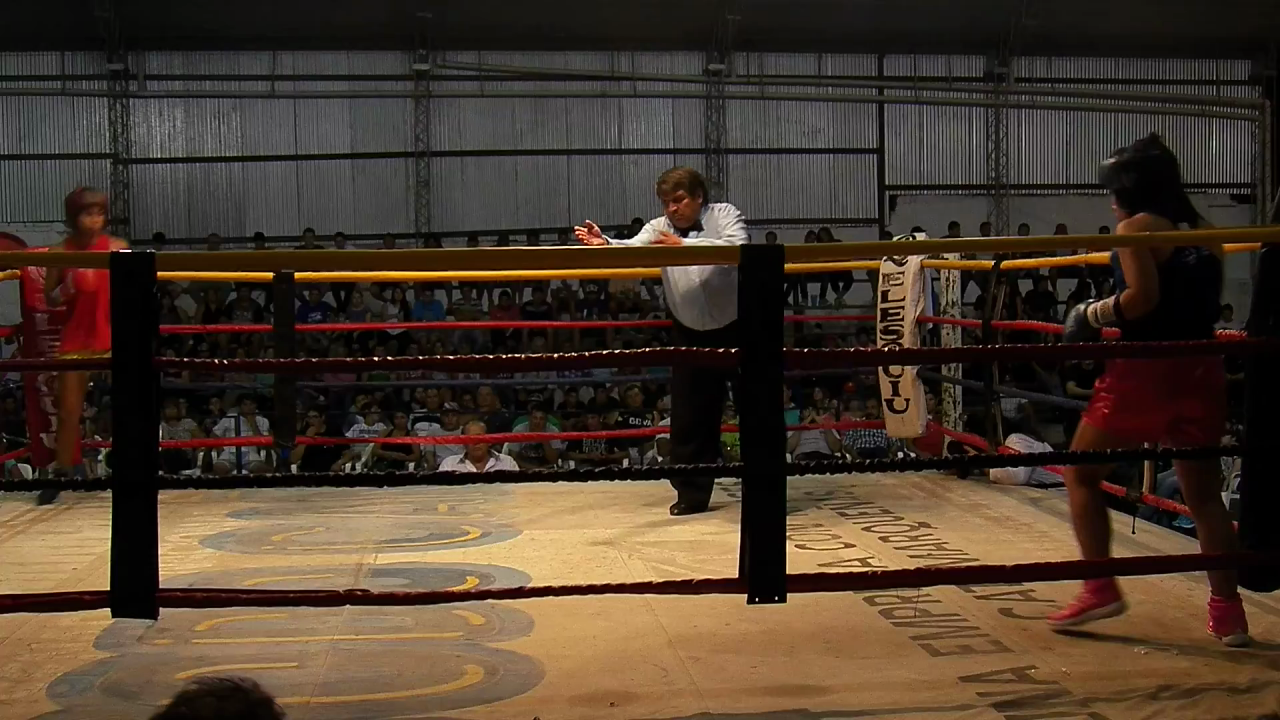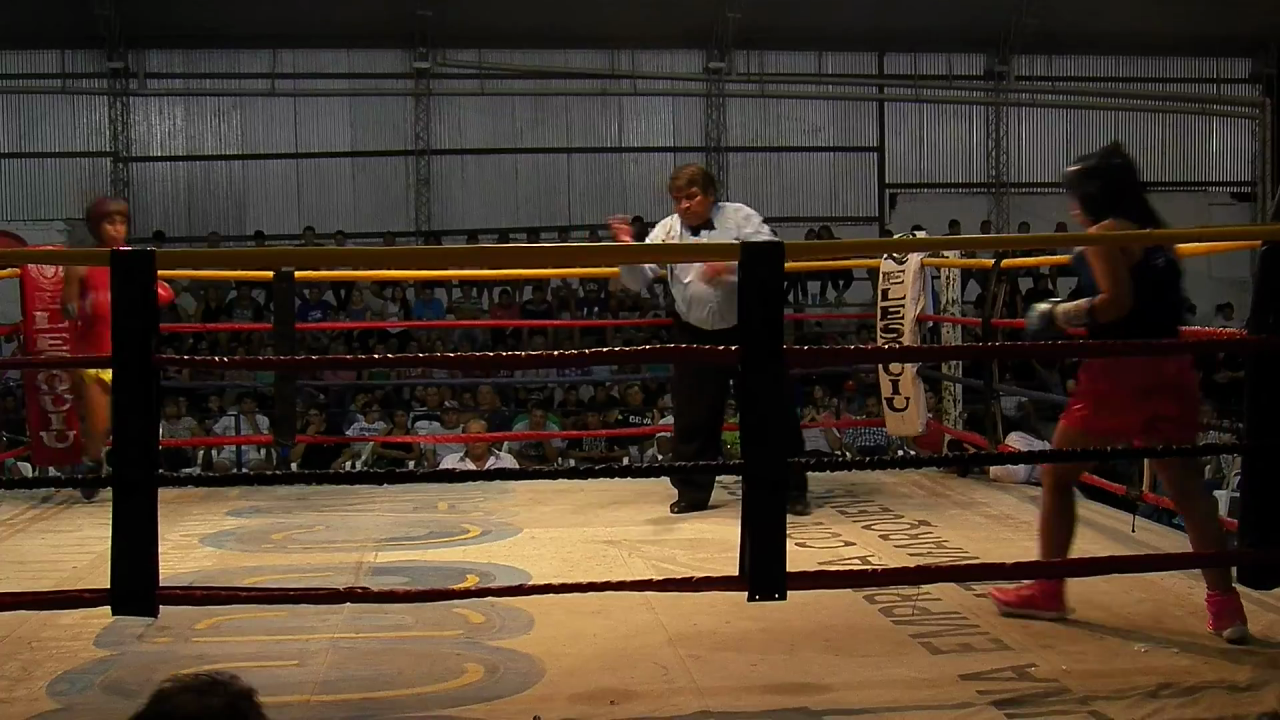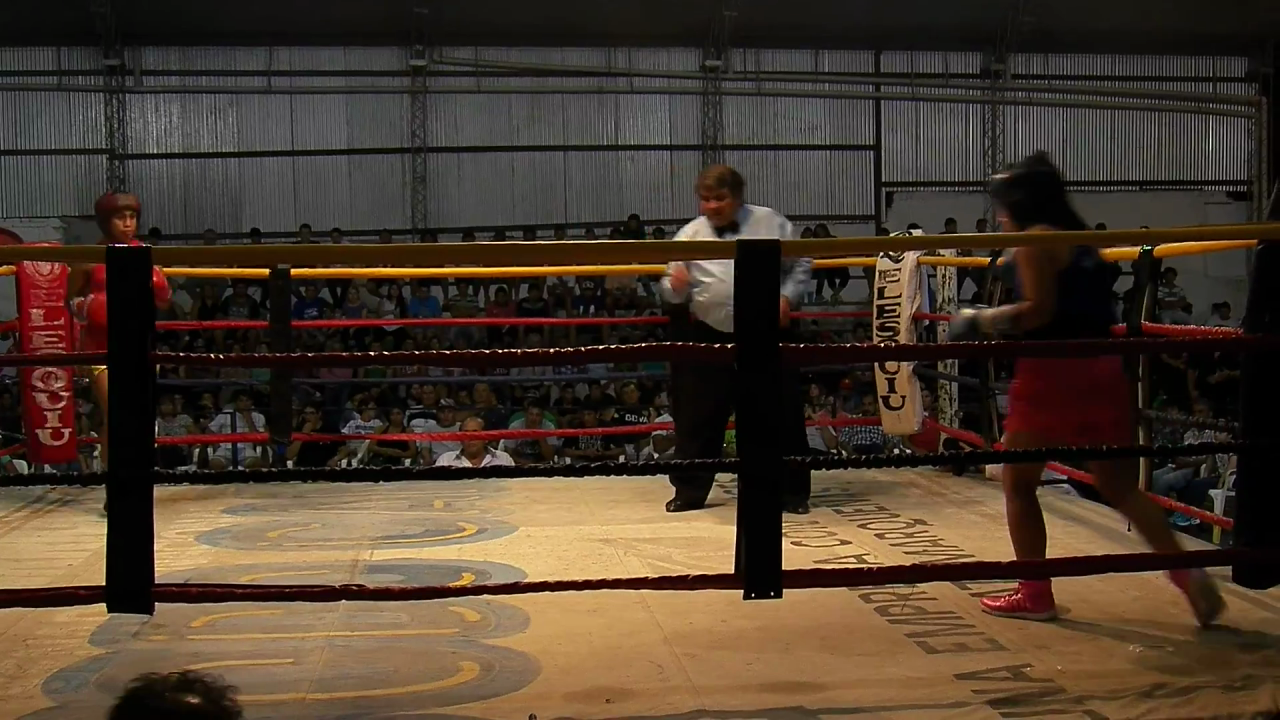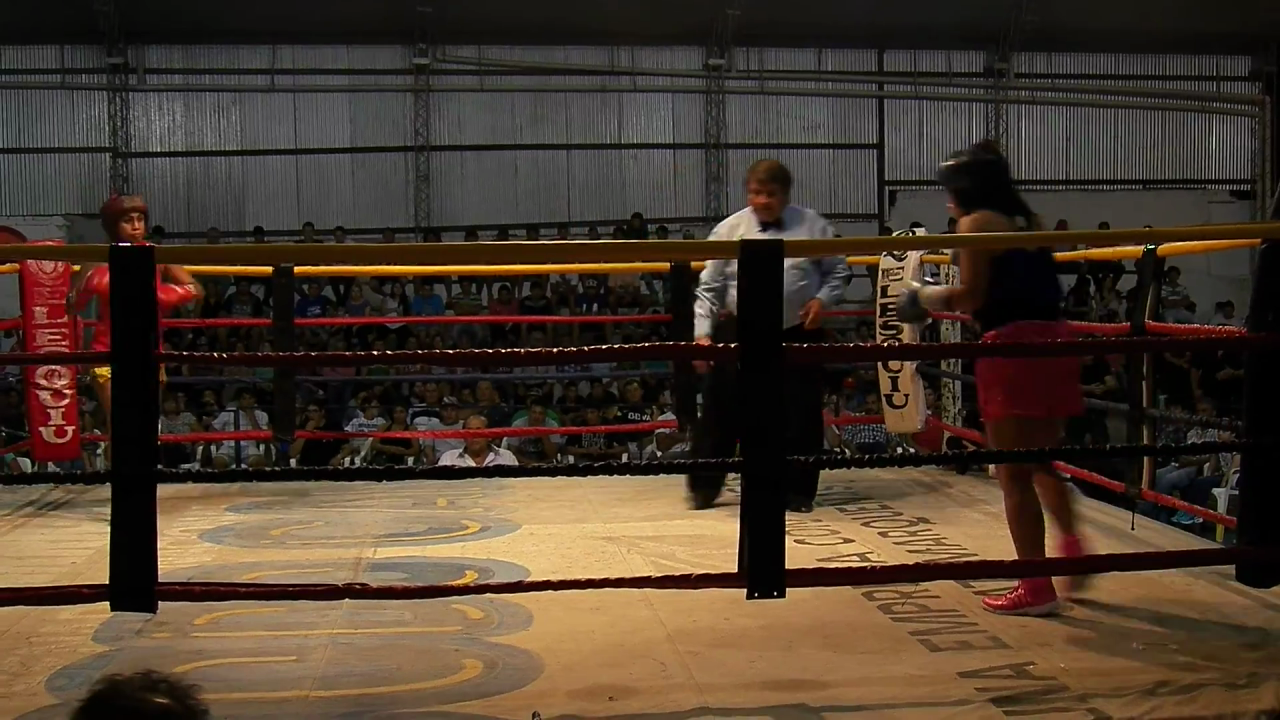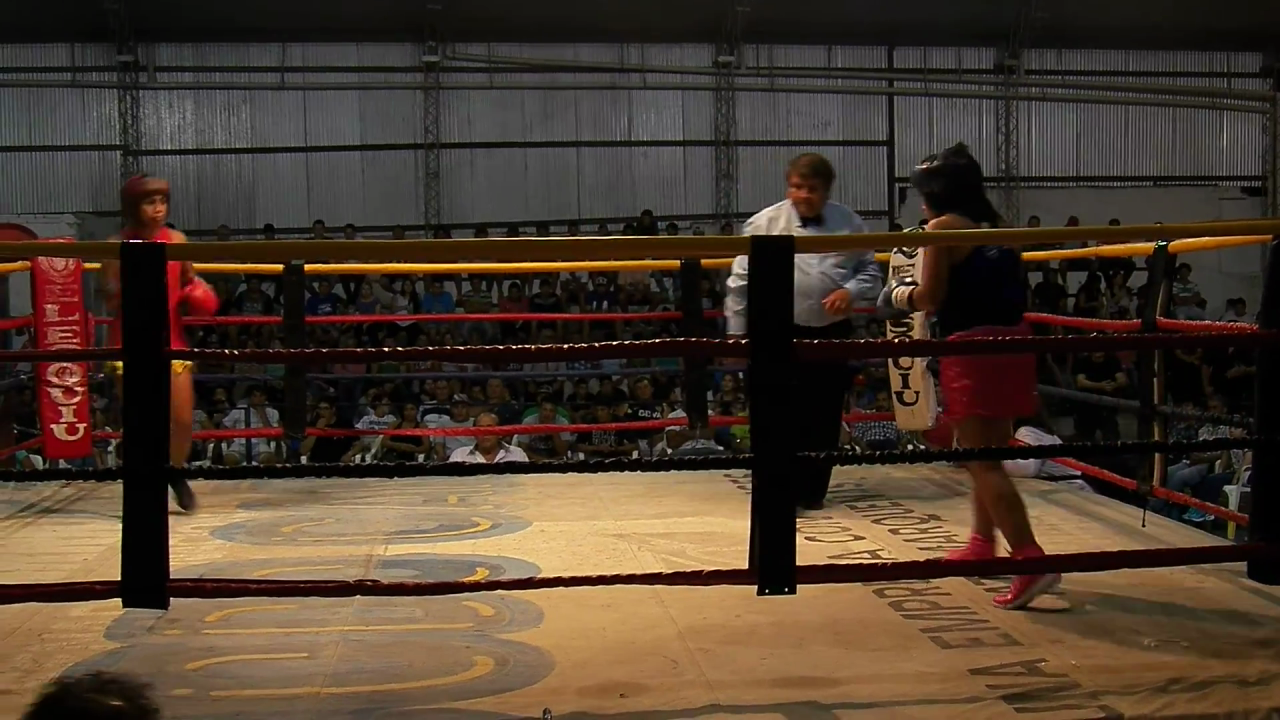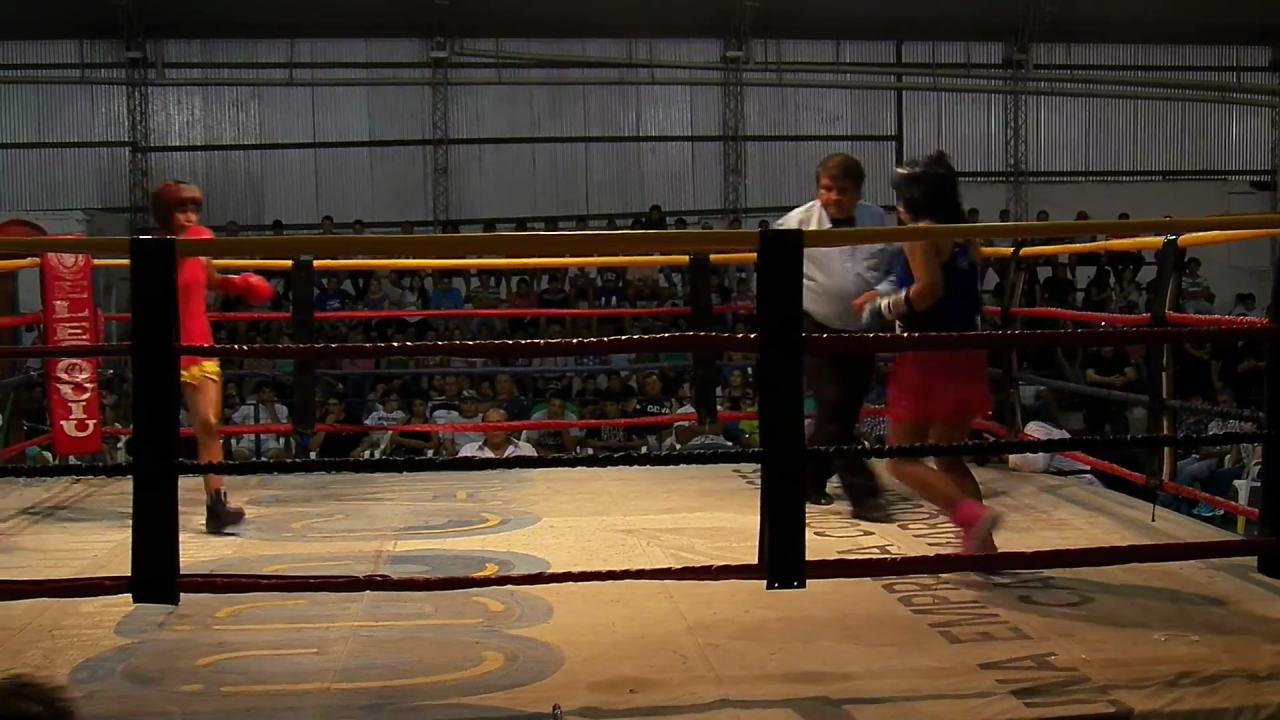
dt=0.2s
person 1, frame 1
left shoulder: (1136, 228)
right shoulder: (1201, 232)
left elbow: (1142, 297)
right elbow: (1207, 306)
left wrist: (1093, 315)
left hip: (1145, 368)
right hip: (1199, 366)
left knee: (1081, 475)
right knee: (1204, 494)
left ankle: (1100, 590)
right ankle: (1227, 610)
person 1, frame 2
left shoulder: (1104, 235)
right shoulder: (1158, 237)
left elbow: (1117, 301)
right elbow: (1164, 304)
left wrist: (1058, 313)
left hip: (1118, 370)
right hip: (1167, 366)
left knee: (1057, 478)
right knee: (1187, 491)
left ankle: (1046, 591)
right ankle: (1226, 607)
person 1, frame 3
left shoulder: (1031, 242)
right shoulder: (1083, 241)
left elbow: (1039, 310)
left wrist: (980, 321)
right wrist: (1008, 322)
left hip: (1053, 368)
right hip: (1101, 365)
left knee: (1017, 483)
right knee: (1121, 487)
left ankle: (1034, 593)
right ankle: (1187, 574)
person 1, frame 4
left shoulder: (977, 224)
right shoulder: (1026, 222)
left elbow: (971, 295)
right elbow: (1022, 288)
left wrist: (924, 297)
right wrist: (948, 301)
left hip: (1011, 348)
right hip: (1053, 343)
left knee: (1012, 473)
right knee: (1037, 462)
left ankle: (1036, 587)
right ankle: (1072, 548)
person 1, frame 5
left shoulder: (942, 229)
right shoulder: (997, 229)
left elbow: (931, 295)
right elbow: (1013, 290)
left wrist: (898, 293)
left hip: (972, 349)
right hip: (1012, 344)
left knee: (983, 465)
right knee: (982, 453)
left ankle: (1033, 565)
right ankle: (981, 545)
person 1, frame 6
right shoulder: (964, 237)
left elbow: (928, 293)
left wrist: (886, 307)
right wrist: (891, 304)
left hip: (928, 354)
right hip: (964, 350)
left knee: (901, 461)
right knee: (948, 456)
left ankle: (974, 515)
right ankle: (973, 538)
person 2, frame 1
left shoulder: (724, 214)
right shoulder: (658, 228)
left elbow: (736, 250)
right elbow: (631, 250)
left wrist: (688, 246)
right wrist: (602, 244)
left hip: (740, 330)
right hip: (691, 334)
right knee: (692, 416)
right ankle: (693, 492)
person 2, frame 2
left shoulder: (741, 217)
right shoulder: (665, 231)
right elbow: (637, 280)
left wrist: (732, 266)
right wrist: (628, 249)
right hip: (695, 335)
right knee: (693, 417)
left ankle: (792, 490)
right ankle: (692, 491)
person 2, frame 3
left shoulder: (769, 222)
right shoulder: (690, 235)
left elbow: (801, 266)
right elbow: (670, 292)
left wrist: (787, 297)
right wrist: (673, 284)
right hip: (708, 336)
left knee: (785, 414)
right knee: (698, 417)
left ankle: (792, 492)
right ankle: (689, 490)
person 2, frame 4
left shoulder: (812, 224)
right shoulder: (729, 229)
left elbow: (840, 272)
right elbow: (710, 286)
left wrist: (822, 299)
right wrist: (703, 330)
left hip: (798, 335)
right hip: (742, 333)
left knee: (802, 417)
right knee: (722, 412)
left ankle: (796, 491)
right ankle: (705, 487)
person 2, frame 5
left shoulder: (848, 222)
right shoulder: (765, 223)
left elbow: (871, 270)
right elbow: (741, 282)
left wrist: (851, 292)
right wrist: (738, 331)
left hip: (833, 331)
left knee: (824, 415)
left ankle: (808, 488)
person 2, frame 6
left shoulder: (876, 223)
right shoulder: (796, 224)
left hip: (858, 331)
right hip: (814, 329)
left knee: (844, 413)
right knee: (835, 407)
left ankle: (812, 481)
right ankle: (863, 495)
person 3, frame 1
left shoulder: (118, 248)
right shoulder: (60, 252)
right elbow: (49, 298)
right wrist: (70, 287)
left hip: (113, 339)
right hip: (75, 340)
right knee: (68, 412)
right ankle: (60, 474)
person 3, frame 2
right shoulder: (80, 266)
left elbow: (154, 303)
right elbow: (67, 308)
left wrist: (160, 297)
right wrist: (88, 307)
right hip: (93, 353)
right knee: (97, 425)
right ankle: (92, 463)
person 3, frame 3
right shoulder: (89, 259)
left elbow: (165, 300)
right elbow: (71, 301)
left wrist: (159, 287)
right wrist: (84, 305)
right hip: (100, 349)
right knee: (112, 416)
person 3, frame 4
right shoulder: (98, 263)
left elbow: (196, 290)
right elbow: (74, 305)
left wrist: (179, 294)
right wrist: (86, 288)
right hip: (109, 353)
person 3, frame 5
left shoulder: (176, 240)
right shoulder: (119, 246)
left elbow: (189, 277)
right elbow: (109, 296)
left wrist: (199, 291)
left hip: (172, 341)
left knee: (183, 420)
left ankle: (178, 476)
person 3, frame 6
left shoulder: (202, 246)
left wrist: (237, 284)
right wrist: (175, 258)
left hip: (199, 350)
left knee: (208, 424)
left ankle: (217, 507)
